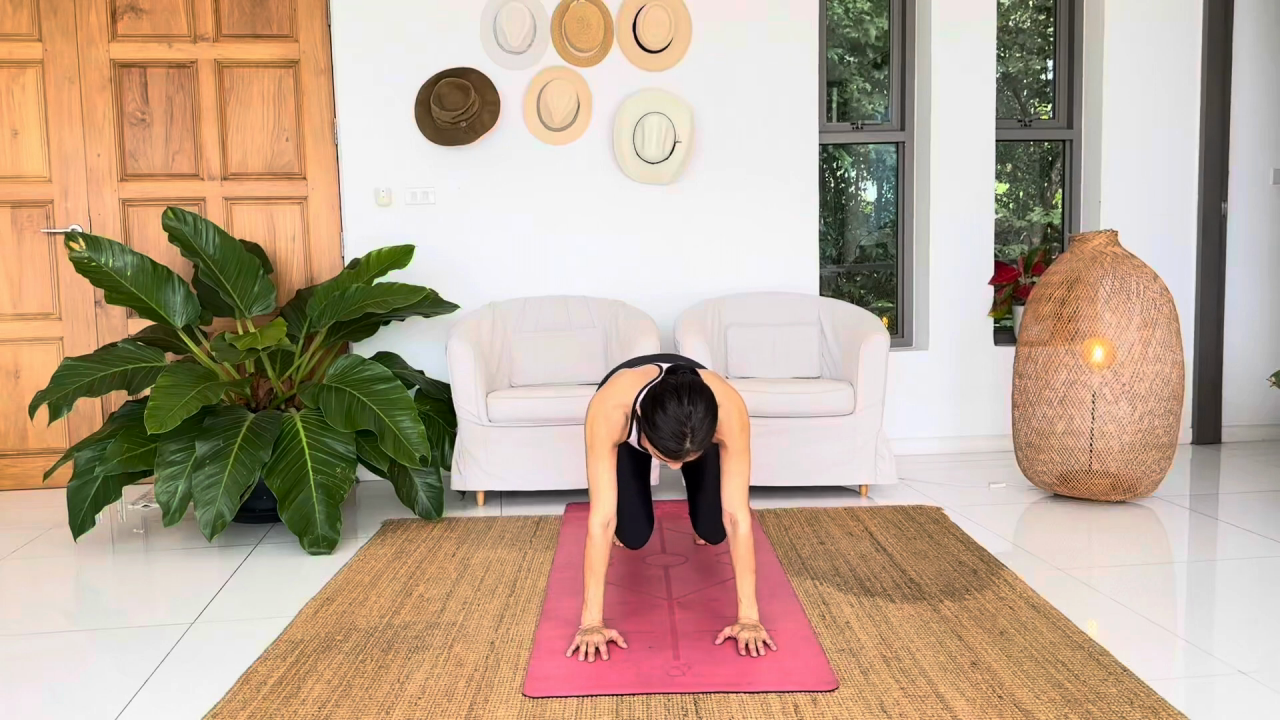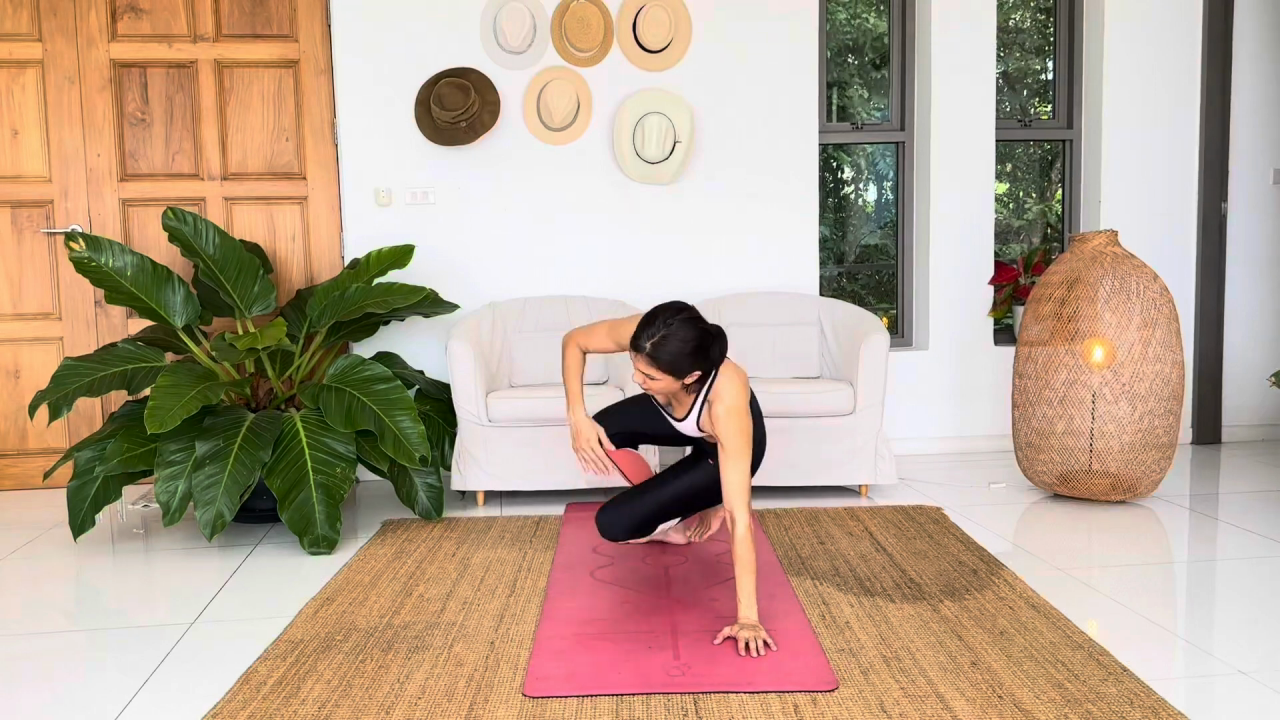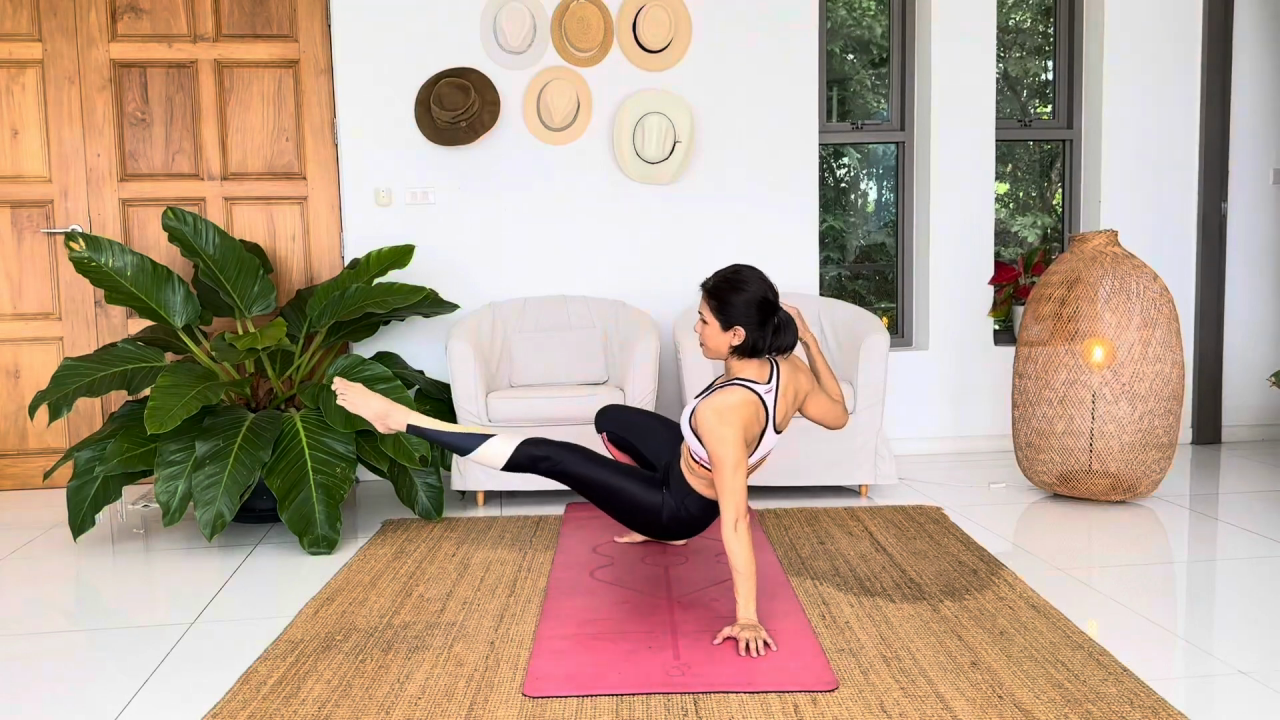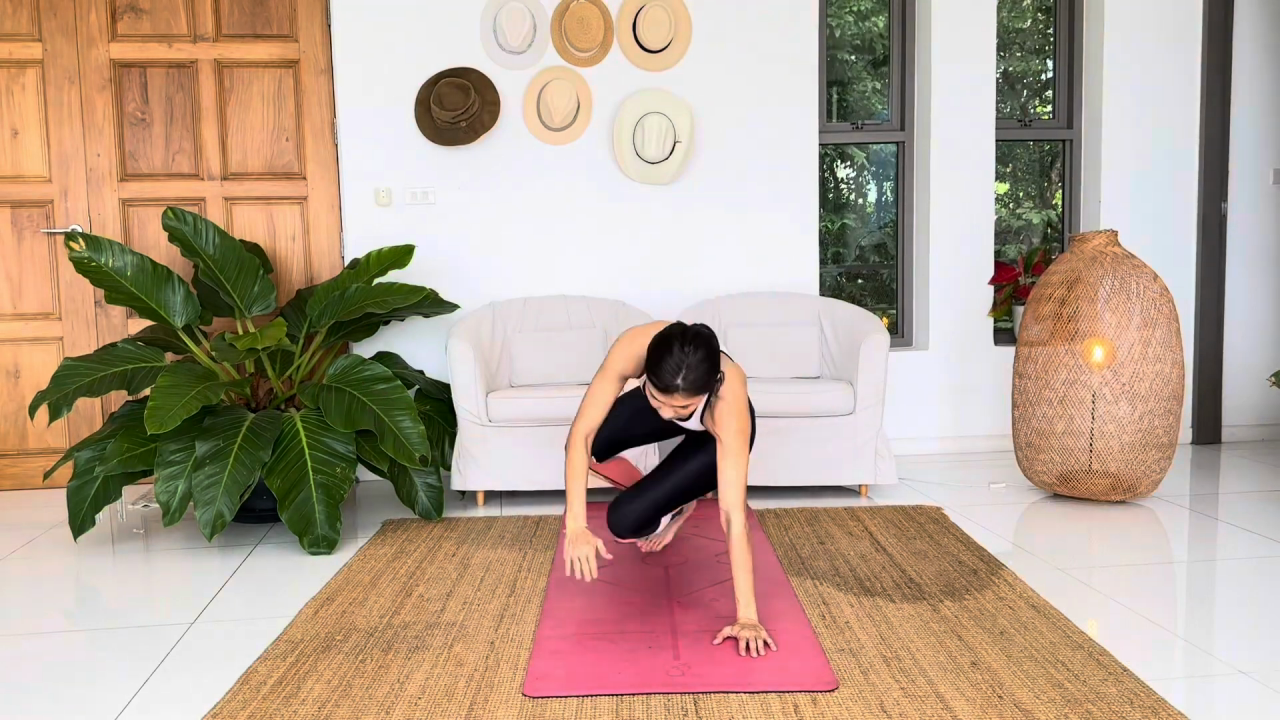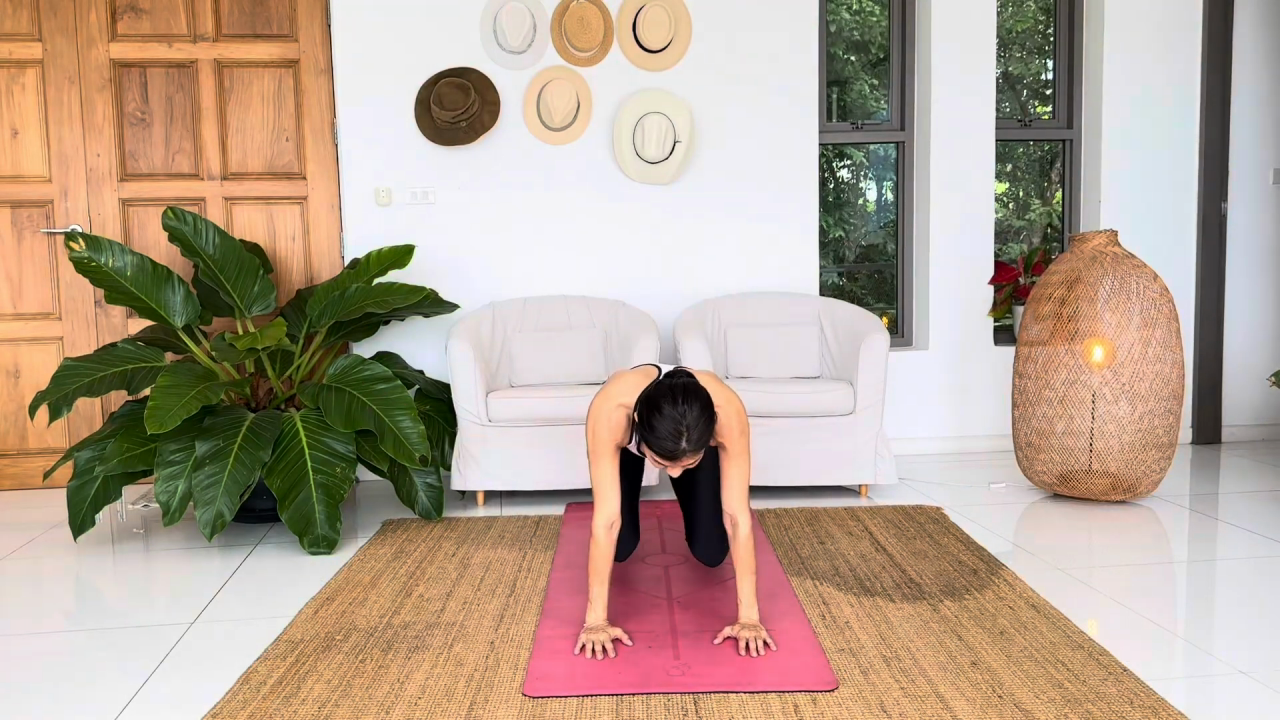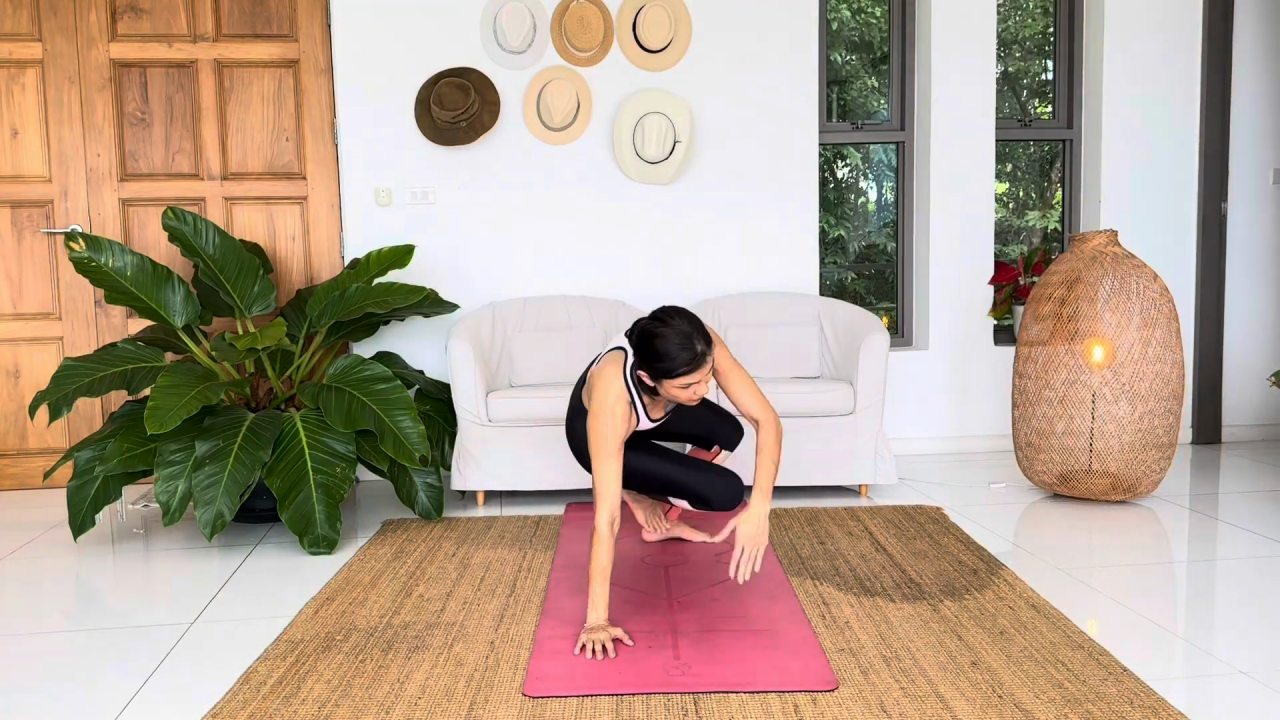
dt=0.7s
person 1, frame 1
left shoulder: (727, 407)
right shoulder: (610, 408)
left elbow: (737, 515)
right elbow: (601, 519)
left wrist: (749, 616)
right wrist: (591, 620)
left hip: (697, 418)
right hip: (629, 411)
left knee: (713, 531)
right knee: (633, 535)
person 1, frame 2
left shoulder: (726, 401)
right shoulder: (649, 339)
left elbow: (739, 517)
right elbow: (572, 342)
left wrist: (747, 617)
right wrist: (577, 417)
left hip: (720, 458)
right hip: (688, 425)
left knee: (612, 524)
left ankle: (699, 511)
right ankle: (676, 510)
person 1, frame 3
left shoulder: (722, 409)
right shoulder: (788, 368)
left elbow: (735, 521)
right elbow: (838, 415)
left wrist: (747, 618)
right wrist: (808, 337)
left hip: (681, 505)
right hip: (687, 464)
left knee: (544, 455)
right knee: (609, 420)
left ankle: (404, 420)
right ankle: (657, 528)
person 1, frame 4
left shoulder: (728, 399)
right shoulder: (635, 346)
left elbow: (733, 514)
right elbow: (581, 432)
left wrist: (747, 615)
right wrist: (576, 523)
left hip: (711, 437)
left knee: (623, 521)
left ankle: (675, 507)
right ankle: (661, 502)
person 1, frame 5
left shoulder: (726, 411)
right shoulder: (611, 410)
left elbow: (738, 517)
right elbow: (606, 521)
left wrist: (749, 616)
right wrist: (595, 619)
left hip: (695, 435)
right hip: (629, 432)
left knee: (712, 553)
right knee: (620, 548)
person 1, frame 6
left shoulder: (696, 347)
right shoulder: (611, 401)
left elbow: (768, 422)
right elbow: (607, 520)
left wrist: (759, 509)
right wrist: (597, 620)
right knee: (719, 489)
left ankle: (662, 520)
right ankle: (644, 495)
